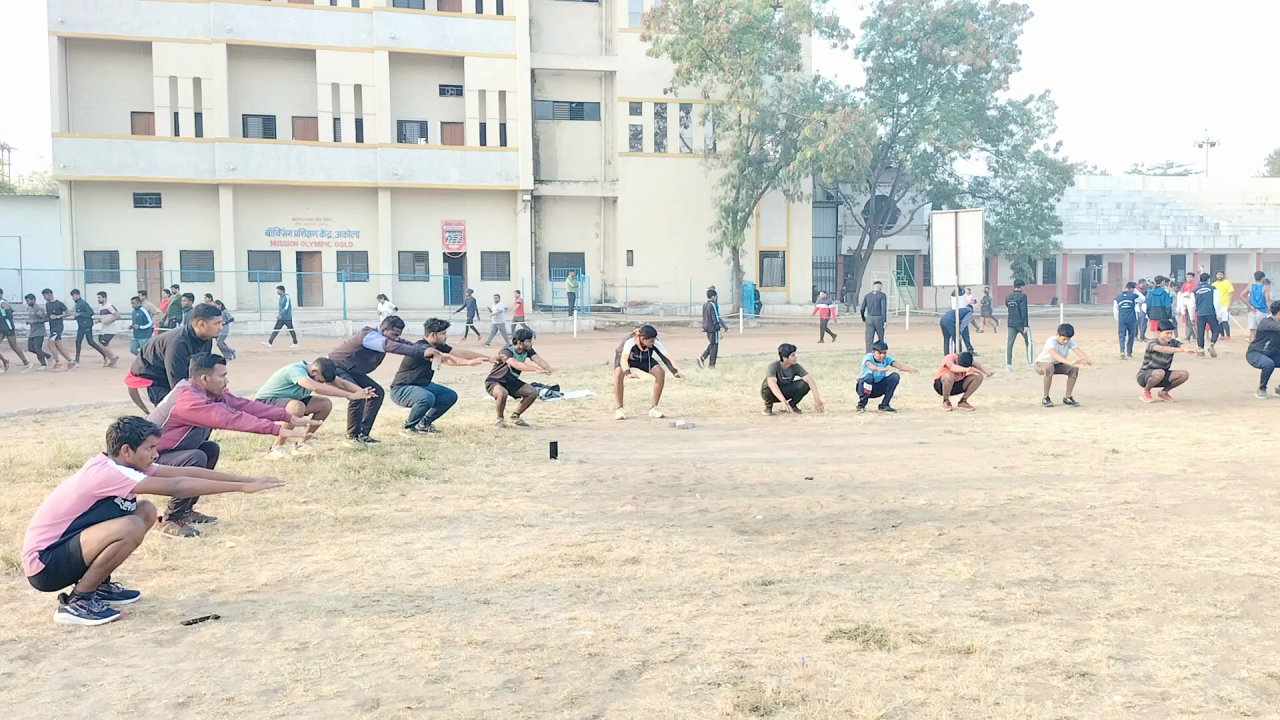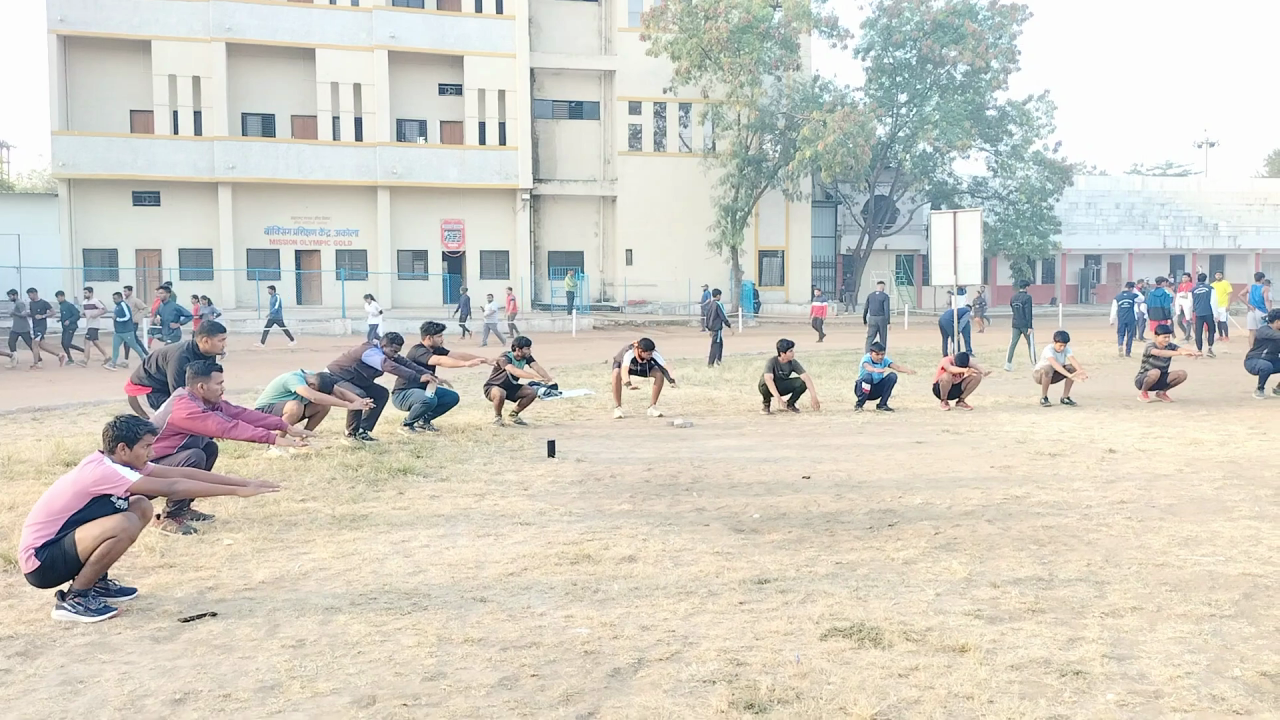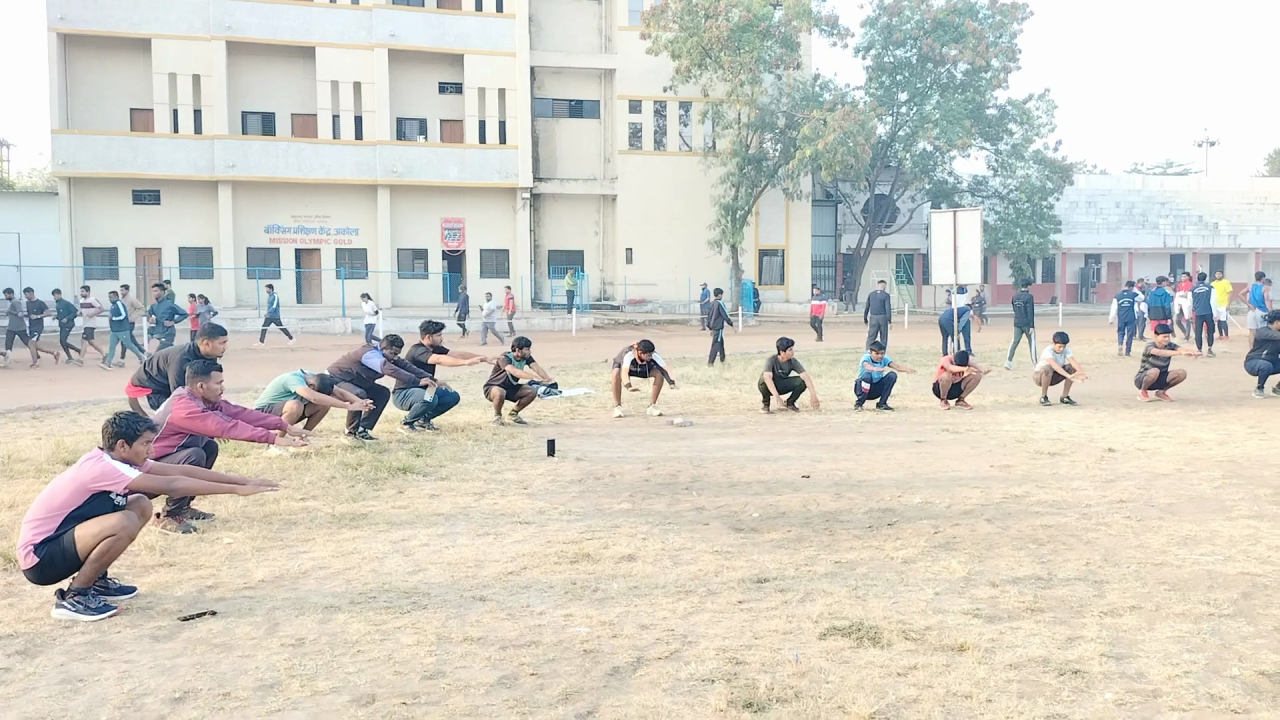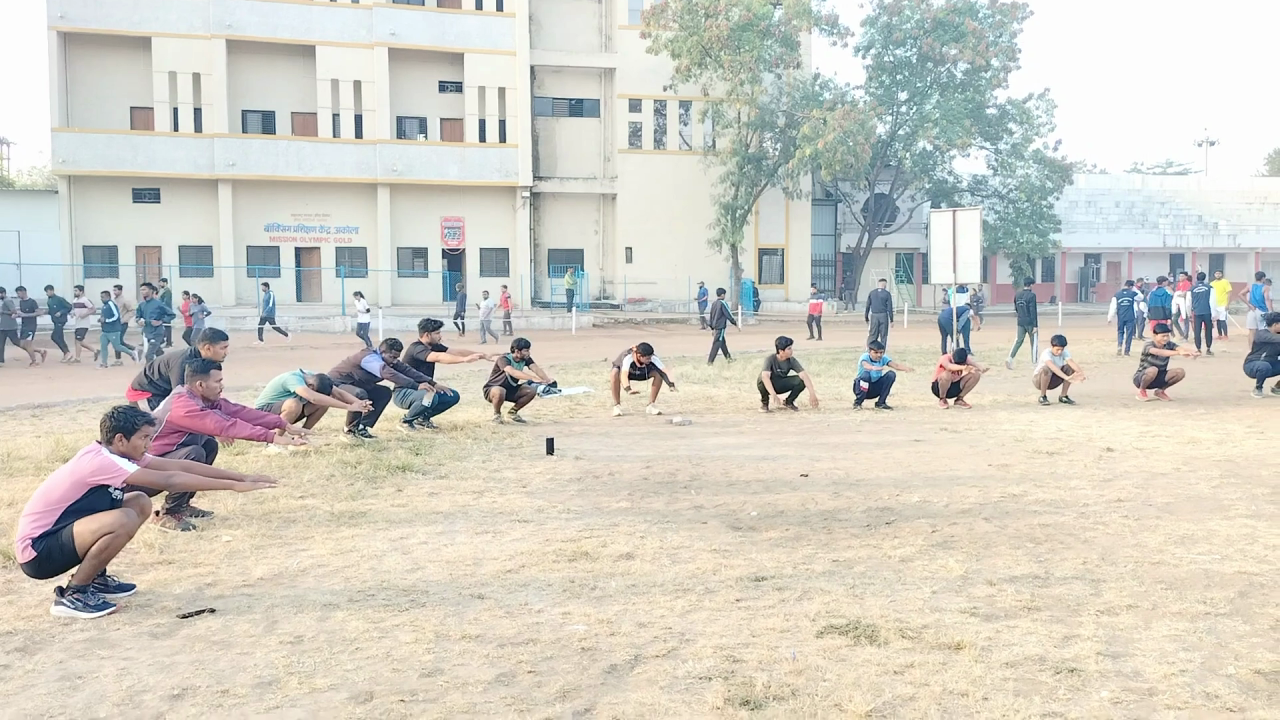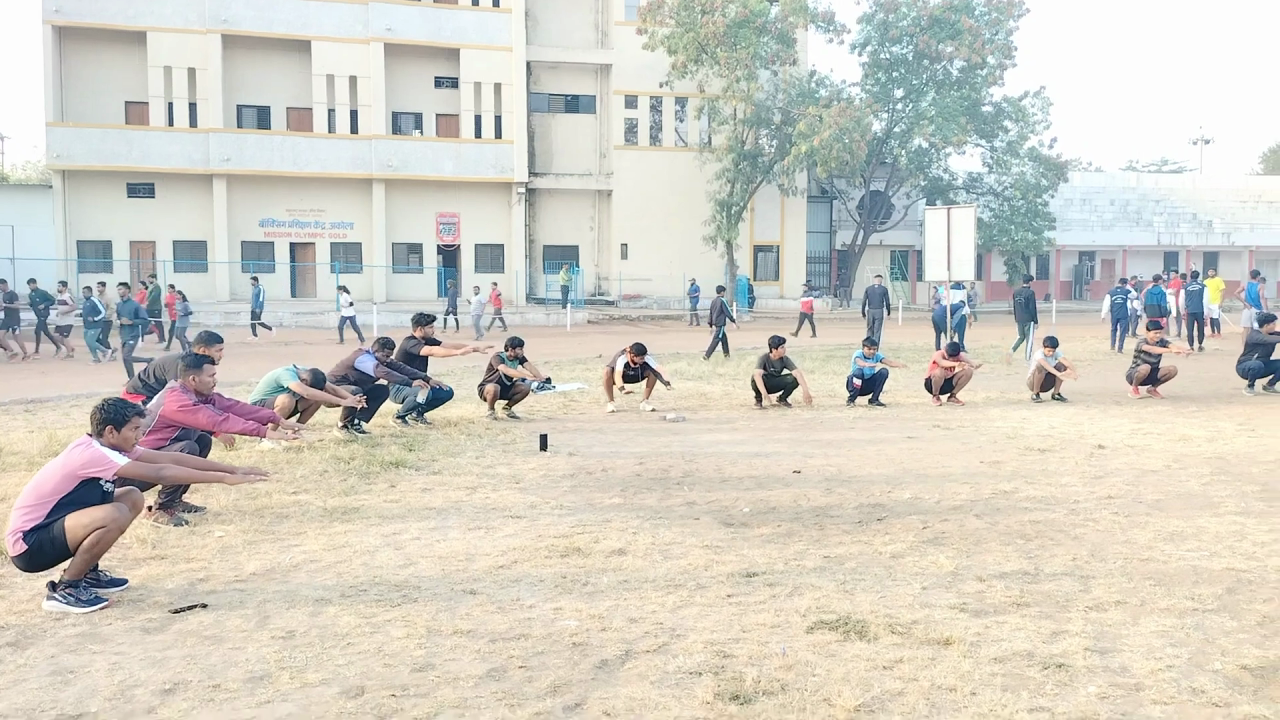
dt=0.1s
person 1, frame 1
left shoulder: (121, 463)
right shoulder: (109, 473)
left elbow: (184, 473)
right elbow: (176, 487)
left hip: (67, 541)
left knee: (146, 510)
right knee: (131, 527)
left ankle: (99, 586)
right ankle: (77, 602)
person 1, frame 2
left shoulder: (118, 461)
right shoulder: (104, 471)
left elbow: (181, 474)
right elbow: (172, 488)
left hip: (63, 541)
right hip: (41, 560)
left knee: (142, 507)
right knee: (126, 524)
left ankle: (96, 583)
right ankle: (74, 598)
person 1, frame 3
left shoulder: (121, 458)
right shoulder: (103, 468)
left elbow: (181, 471)
right elbow: (170, 485)
left knee: (141, 506)
right knee: (125, 523)
left ankle: (96, 582)
right ankle: (73, 598)
person 1, frame 4
left shoulder: (118, 453)
right shoulder: (102, 461)
left elbow: (179, 465)
right elbow: (169, 480)
left hip: (61, 532)
right hip: (37, 551)
left knee: (140, 504)
right knee: (124, 520)
left ankle: (95, 578)
right ankle: (73, 595)
person 1, frame 5
left shoulder: (107, 444)
right shoulder: (93, 453)
left elbow: (170, 459)
right elbow: (159, 473)
right hip: (28, 544)
left knee: (132, 499)
right knee: (116, 514)
left ankle: (87, 575)
right ankle: (65, 589)
